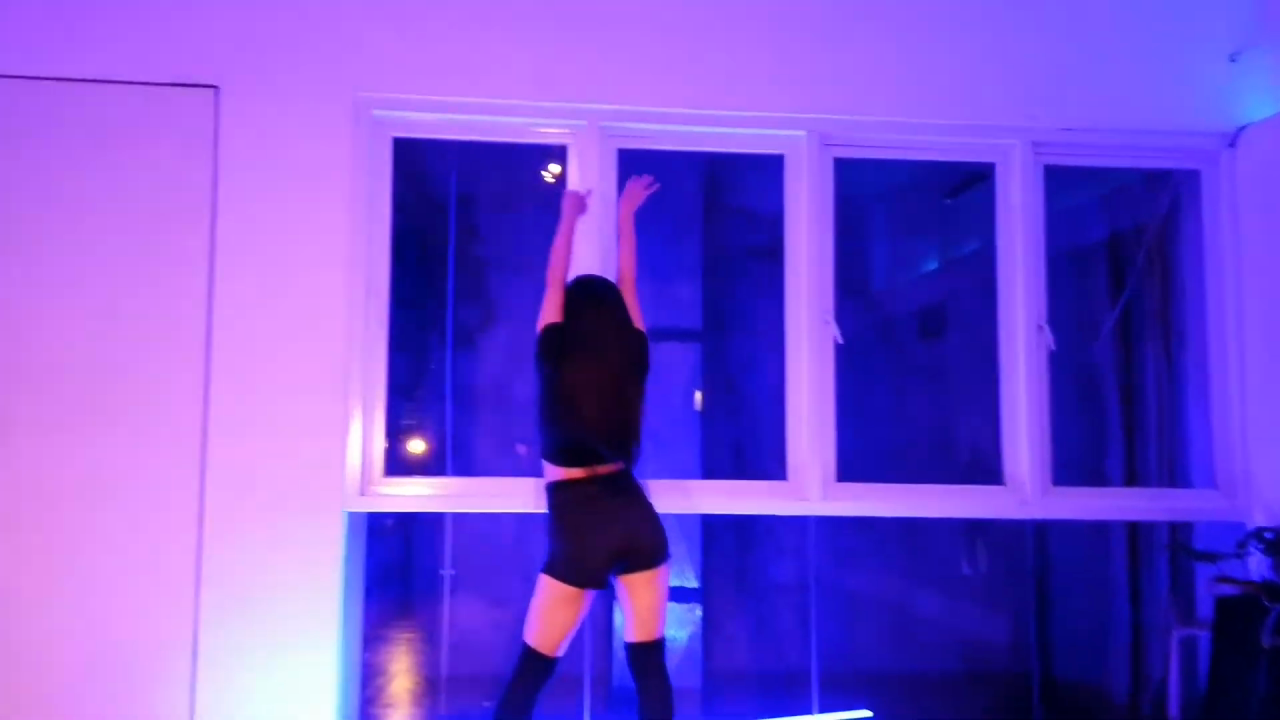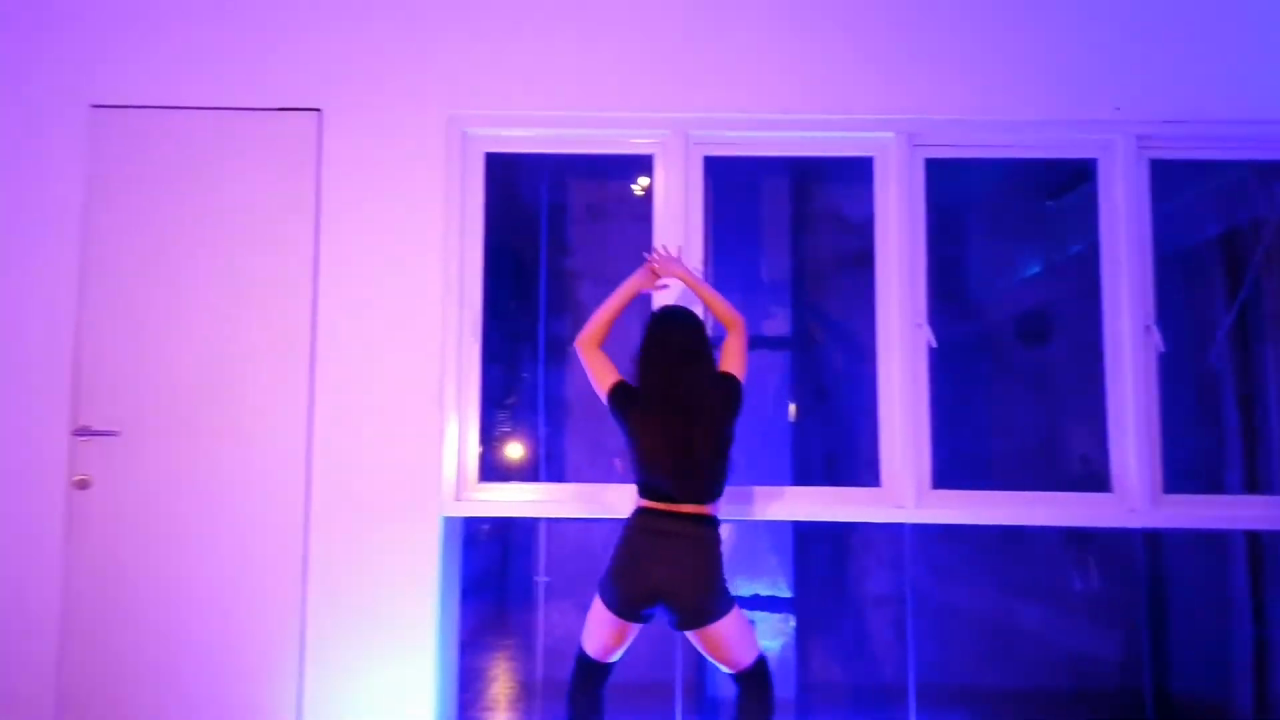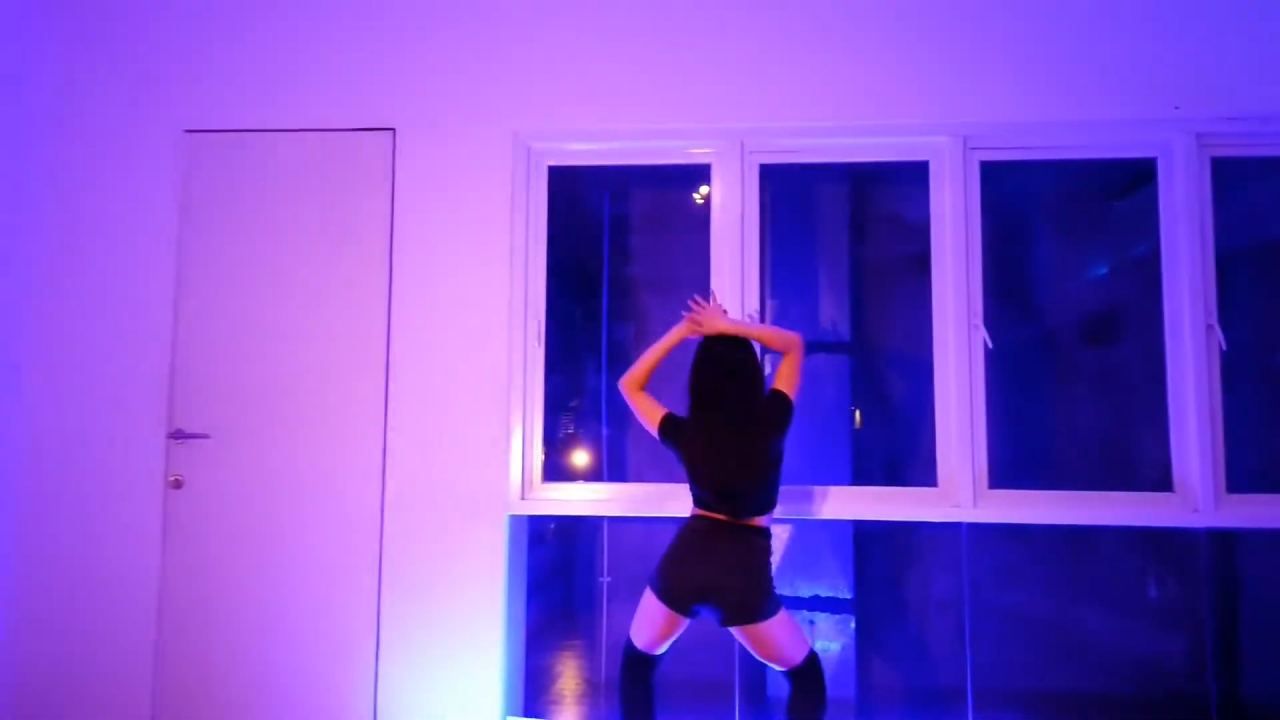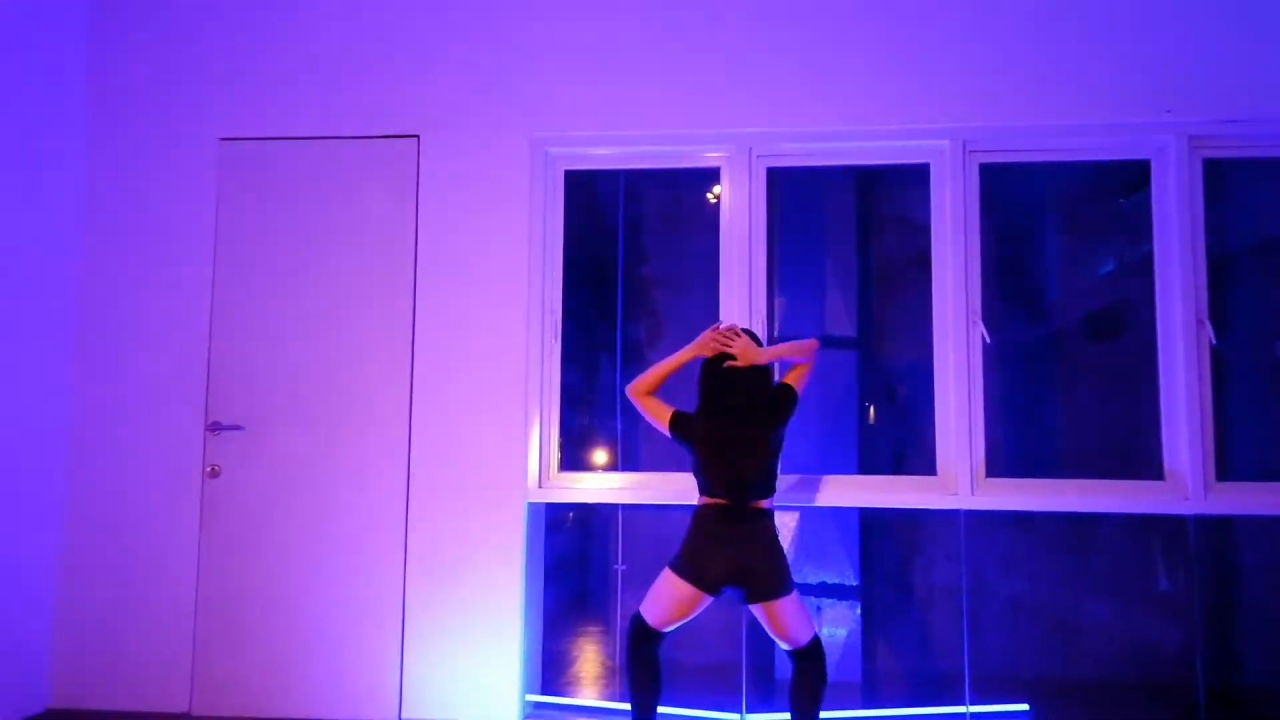
dt=0.3s
person 1, frame 1
left shoulder: (555, 364)
right shoulder: (634, 362)
left elbow: (550, 284)
right elbow: (631, 288)
left hip: (577, 526)
right hip: (634, 517)
left knee: (535, 664)
right knee: (647, 658)
person 1, frame 2
left shoulder: (634, 410)
right shoulder: (722, 405)
left elbow: (586, 343)
left hip: (636, 558)
right hip: (697, 564)
left knee: (590, 671)
right knee: (753, 677)
person 1, frame 3
left shoulder: (686, 434)
right shoulder: (771, 424)
left elbow: (629, 385)
right elbow: (795, 344)
left wrist: (681, 331)
right wrist: (731, 328)
left hip: (686, 560)
right hip: (747, 570)
left knee: (638, 660)
right knee: (806, 673)
person 1, frame 4
left shoulder: (695, 429)
right shoulder: (773, 416)
left elbow: (636, 390)
right elbow: (810, 349)
left wrist: (692, 351)
right wrist: (764, 355)
left hip: (706, 546)
right hip: (762, 550)
left knee: (641, 635)
right knee: (808, 654)
